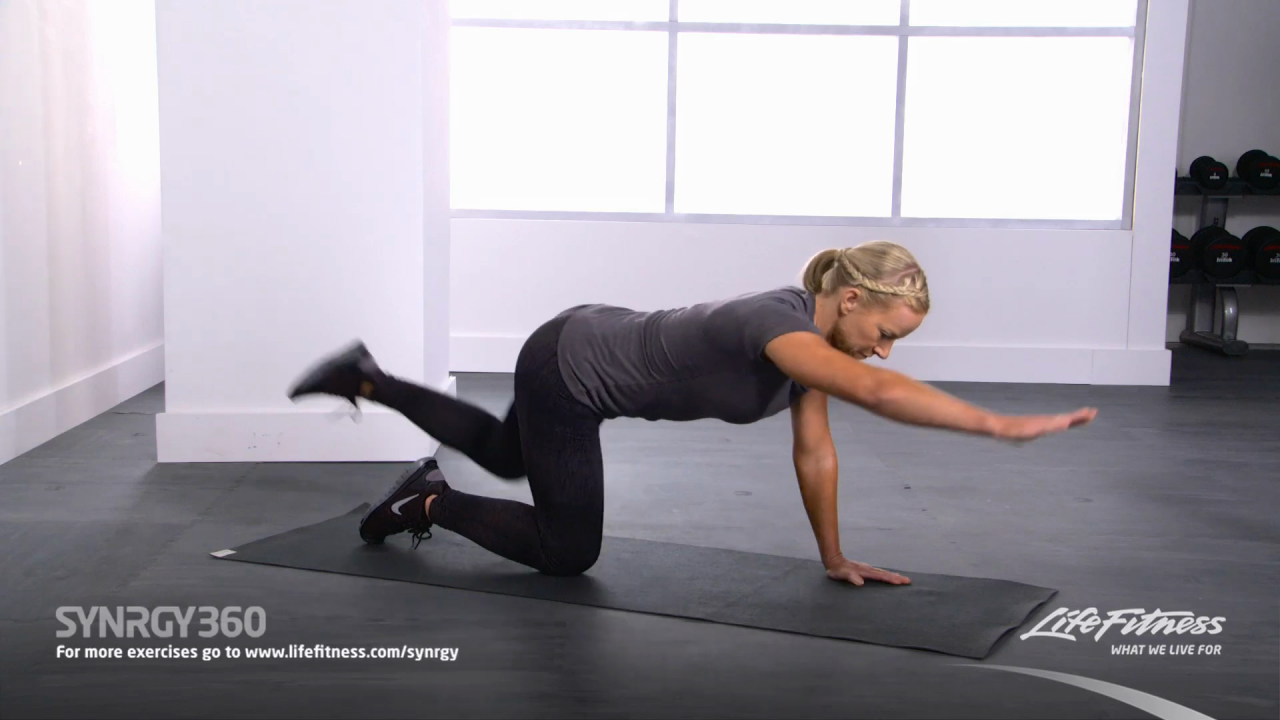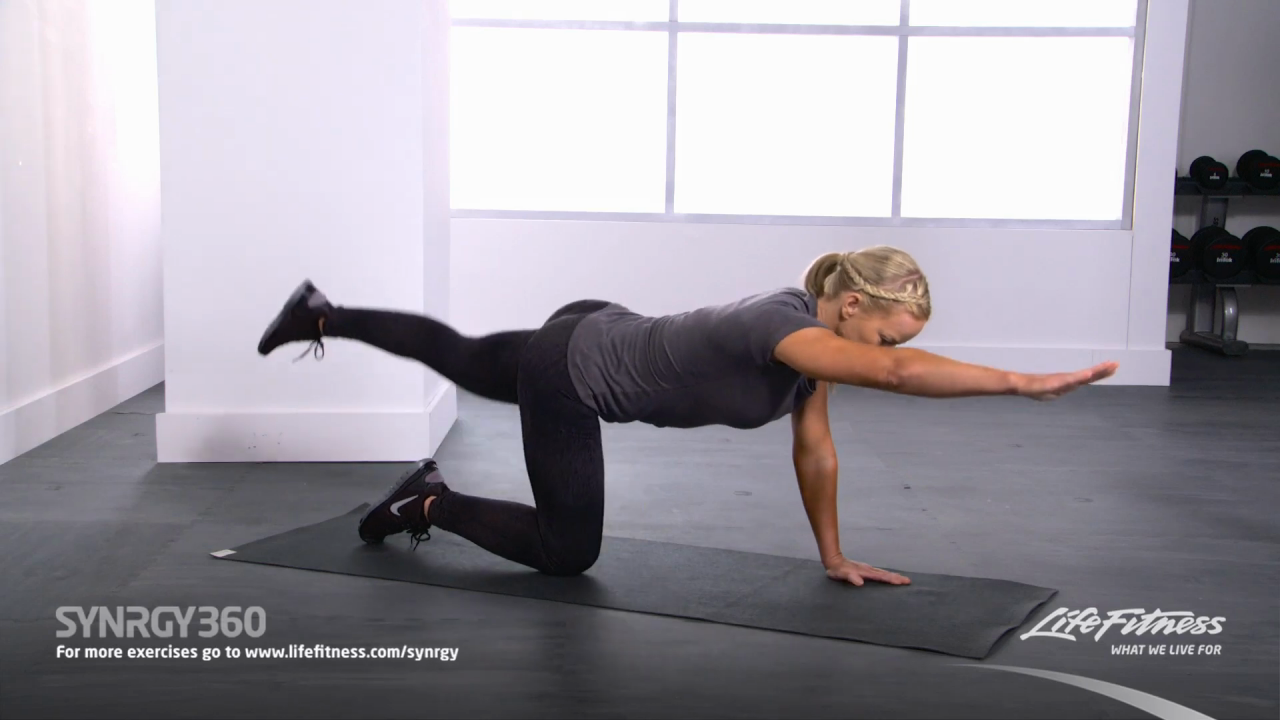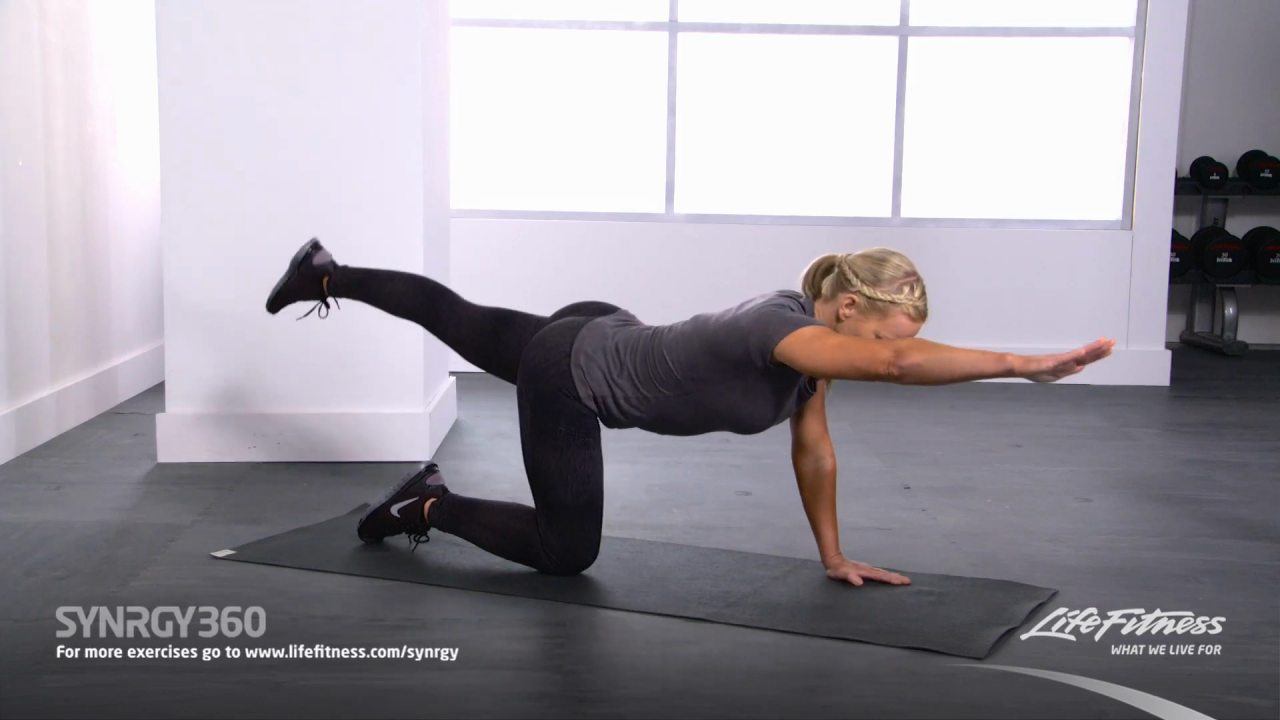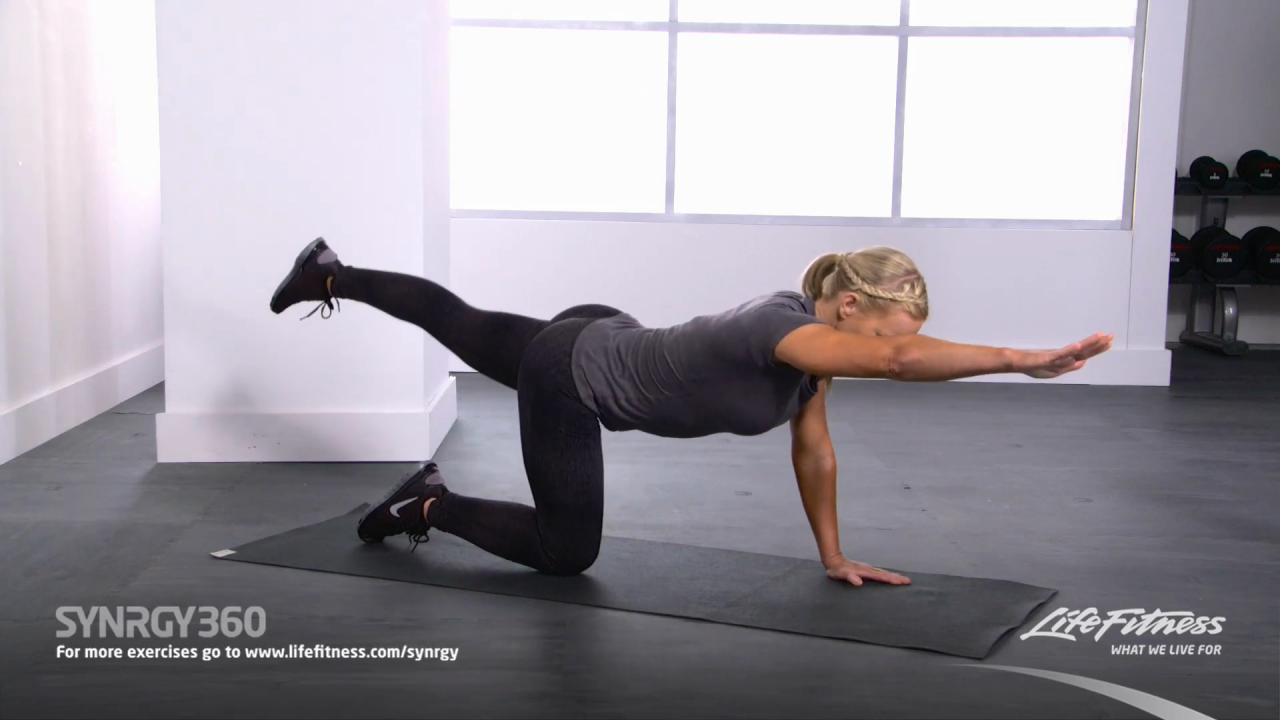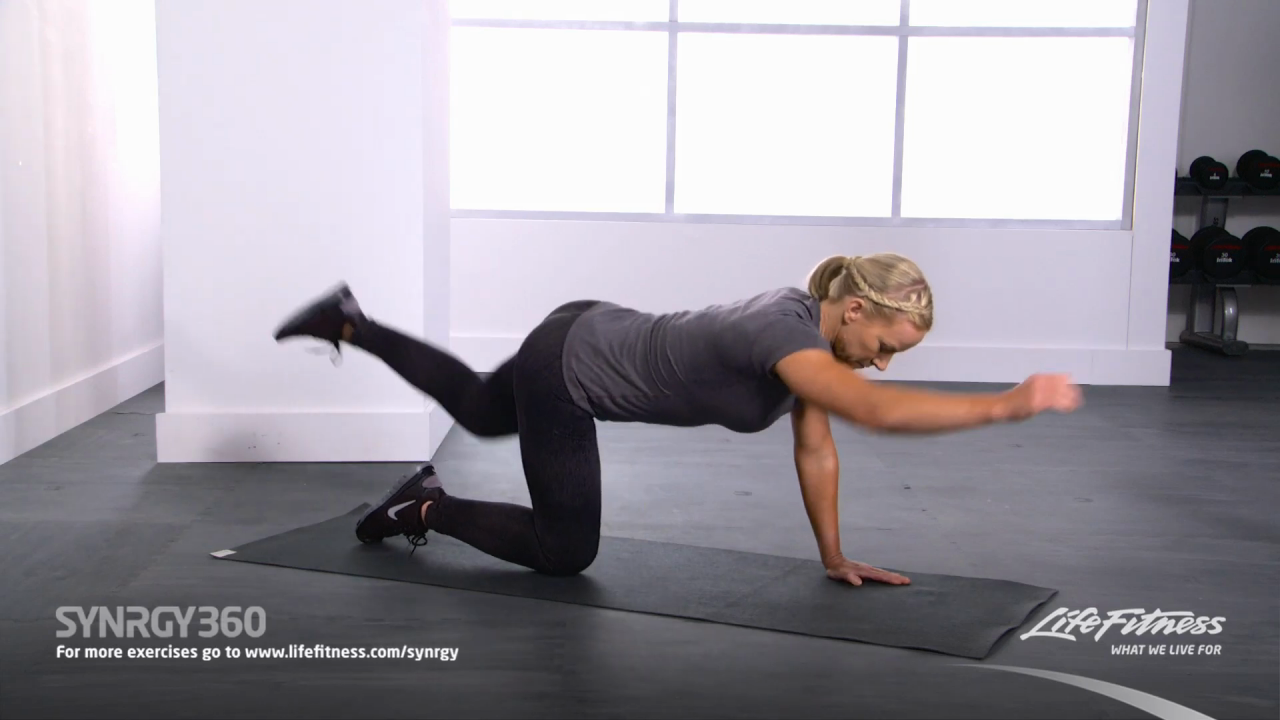
dt=0.2s
person 1, frame 1
left shoulder: (823, 325)
right shoulder: (783, 327)
left elbow: (815, 453)
right elbow: (879, 393)
left wrist: (836, 559)
right wrist: (1005, 426)
left hip: (599, 351)
right hip: (561, 372)
left knee: (504, 454)
right knee: (569, 551)
left ankle: (369, 381)
right ankle: (431, 503)
person 1, frame 2
left shoulder: (811, 328)
right shoulder: (784, 328)
left elbow: (816, 451)
right elbow: (900, 376)
left wrist: (835, 556)
right wrist: (1027, 383)
left hip: (599, 338)
right hip: (567, 375)
left knee: (464, 362)
right knee: (568, 551)
left ankle: (323, 317)
right ankle: (430, 503)
person 1, frame 3
left shoulder: (810, 326)
right shoulder: (786, 331)
left elbow: (814, 452)
right elbow: (900, 366)
left wrist: (834, 556)
right wrist: (1028, 365)
left hip: (600, 339)
right hip: (567, 379)
left knee: (459, 322)
right knee: (567, 552)
left ankle: (324, 275)
right ankle: (431, 504)
person 1, frame 4
left shoulder: (809, 326)
right shoulder: (784, 332)
left elbow: (814, 452)
right elbow: (902, 360)
left wrist: (835, 558)
right wrist: (1027, 359)
left hip: (602, 341)
right hip: (567, 379)
left knee: (458, 325)
right knee: (568, 552)
left ankle: (328, 276)
right ankle: (429, 504)
person 1, frame 5
left shoulder: (812, 323)
right shoulder: (788, 337)
left elbow: (816, 451)
right elbow: (880, 410)
left wrist: (836, 557)
right wrist: (1006, 405)
left hip: (598, 337)
right hip: (564, 377)
left knee: (478, 409)
right knee: (566, 552)
left ankle: (349, 323)
right ankle: (425, 507)
